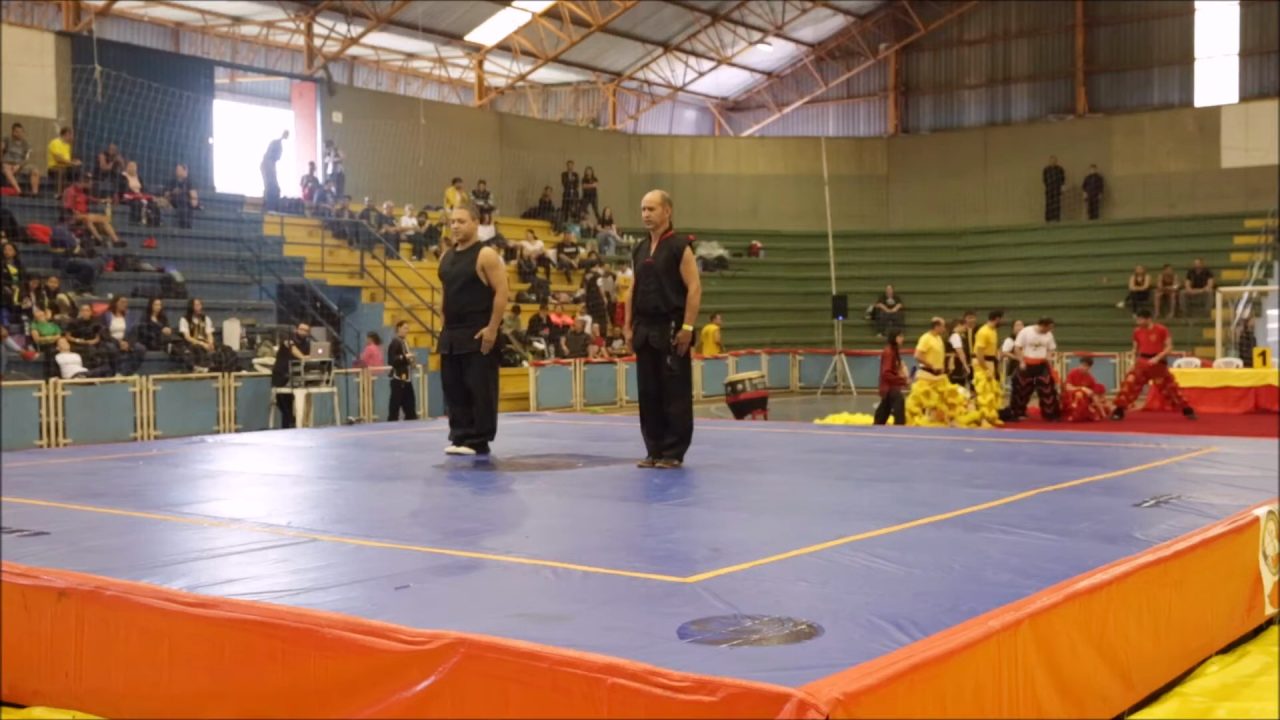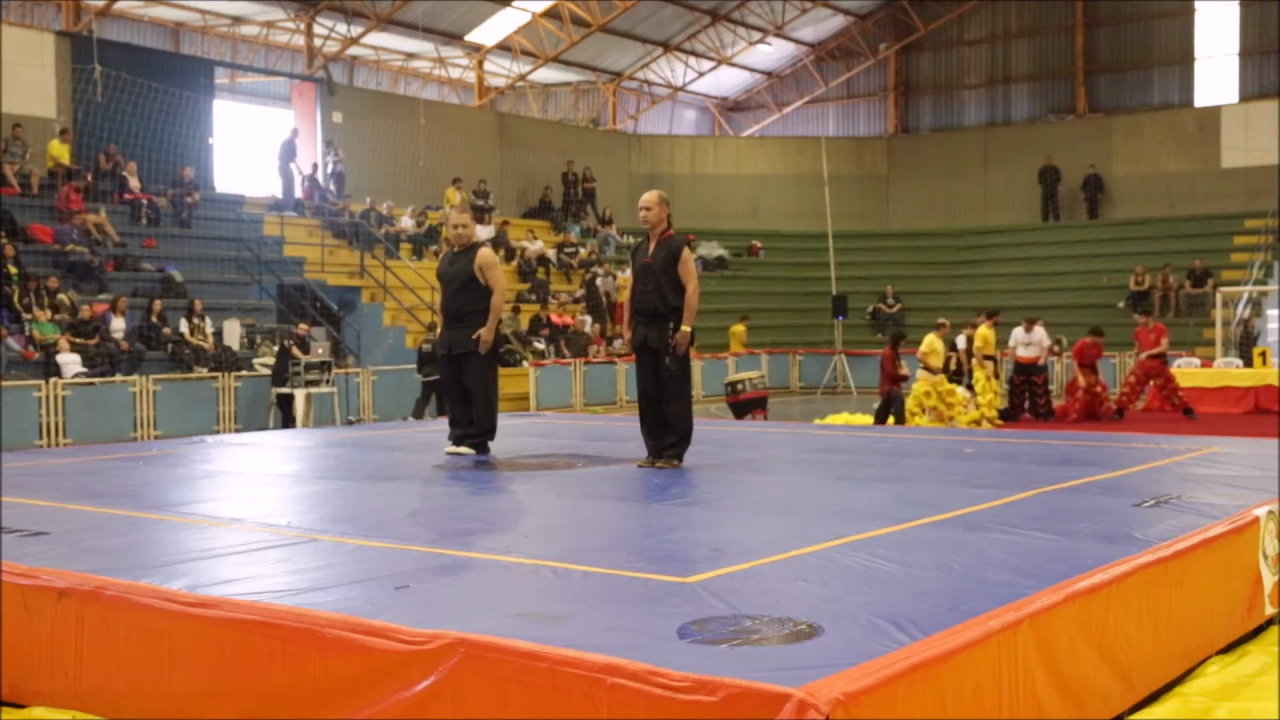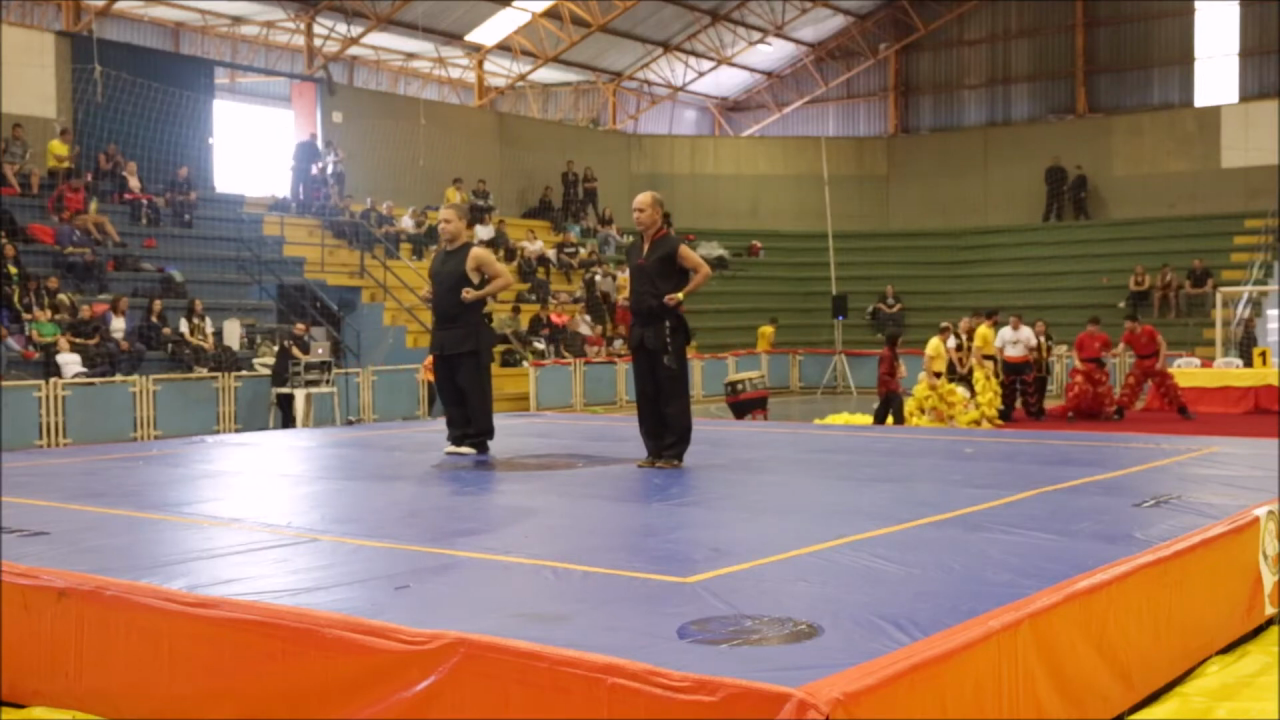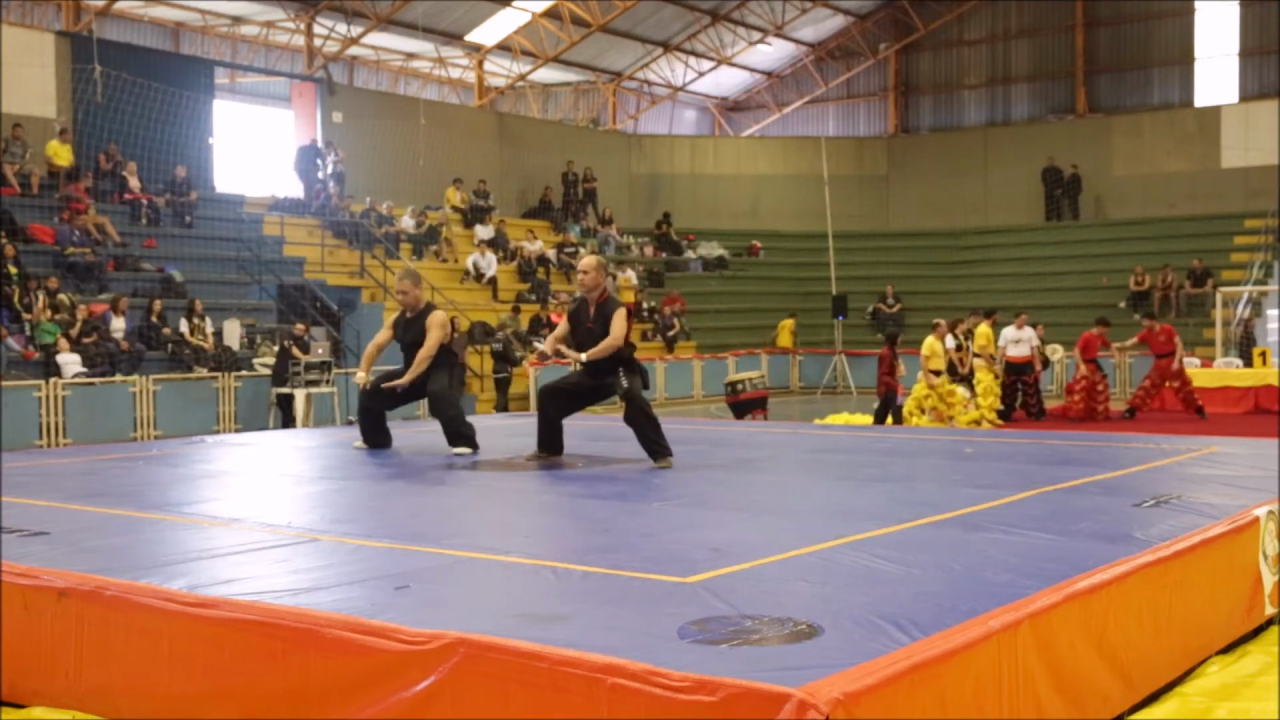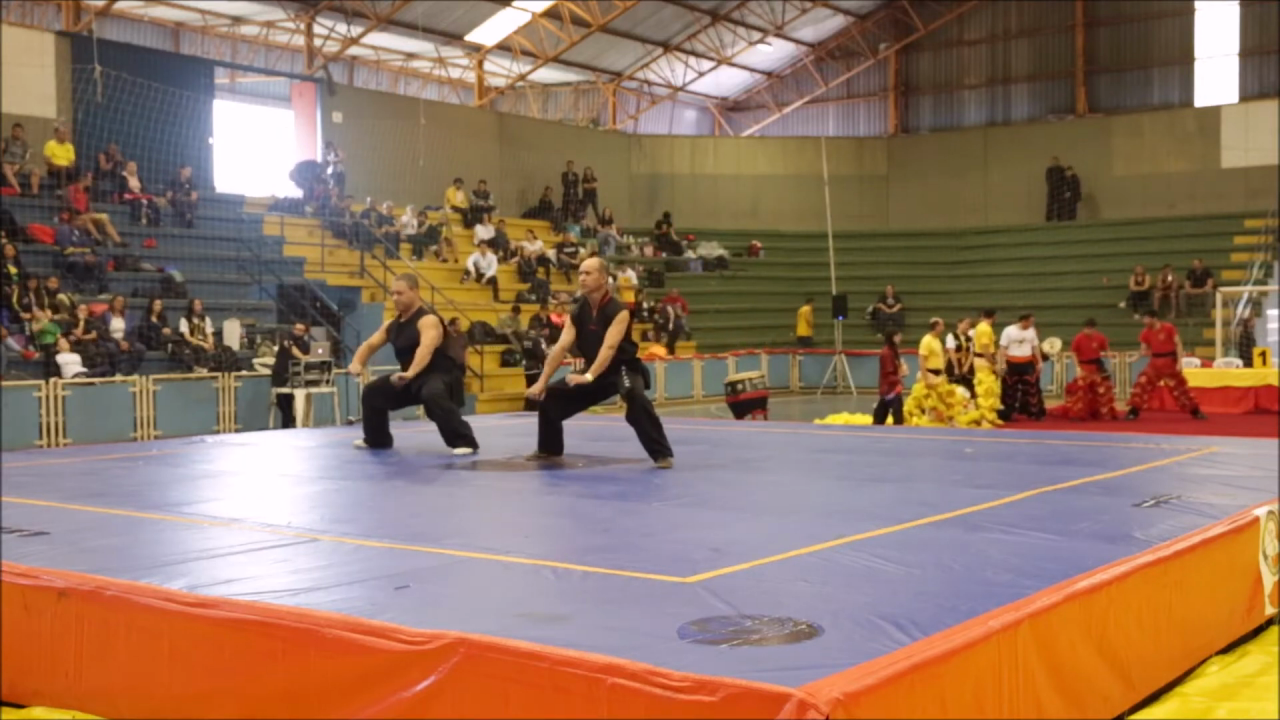
dt=1s
person 1, frame 1
left shoulder: (680, 247)
right shoulder: (640, 250)
left elbow: (694, 289)
left wrist: (687, 327)
right wrist: (628, 325)
left hip: (670, 328)
right hip: (645, 329)
left knee: (675, 393)
right knee: (648, 392)
left ankle: (673, 452)
right ankle: (654, 450)
person 1, frame 2
left shoulder: (678, 247)
right shoulder: (638, 250)
left elbow: (692, 290)
left wrist: (685, 328)
right wrist: (627, 326)
left hip: (669, 328)
right hip: (643, 329)
left knee: (674, 393)
right knee: (647, 393)
left ankle: (673, 453)
right ankle: (655, 450)
person 1, frame 3
left shoulder: (672, 246)
right shoulder: (633, 250)
left elbow: (704, 270)
left wrist: (680, 295)
right wrist: (629, 299)
left hip: (666, 327)
right hip: (640, 328)
left knee: (672, 392)
right knee: (646, 393)
left ankle: (673, 453)
right ankle: (654, 451)
person 1, frame 4
left shoulder: (615, 308)
right shoulder: (576, 310)
left elbow: (616, 340)
right elbow: (556, 336)
left wrist: (583, 356)
right wrist: (548, 349)
left hip: (620, 370)
right hip: (591, 373)
left knee: (633, 399)
right knee: (548, 394)
left ankle: (661, 453)
right ankle: (549, 448)
person 1, frame 5
left shoulder: (618, 311)
right shoulder: (577, 313)
left elbow: (609, 347)
right elbow: (561, 347)
left wrist: (588, 377)
right wrist: (542, 381)
left hip: (622, 369)
right hip: (591, 373)
left knee: (636, 398)
right knee: (550, 397)
left ankle: (662, 454)
right ankle: (549, 448)
person 2, frame 1
left shoulder: (486, 255)
right shoulder: (446, 257)
left elbow: (502, 292)
left wrist: (492, 328)
right wrist: (445, 326)
left hip: (478, 334)
right hip: (450, 334)
left knee: (481, 389)
right knee: (453, 389)
left ankle: (479, 441)
right ankle: (459, 437)
person 2, frame 2
left shoulder: (484, 255)
right shoulder: (445, 258)
left elbow: (500, 292)
left wrist: (490, 328)
right wrist: (445, 326)
left hip: (476, 334)
right hip: (450, 334)
left knee: (480, 388)
right knee: (453, 389)
left ankle: (479, 440)
right ankle: (459, 437)
person 2, frame 3
left shoulder: (476, 254)
right shoulder: (438, 257)
left elbow: (505, 278)
left wrist: (478, 294)
right wrist: (429, 295)
left hip: (469, 333)
right hip: (442, 333)
left knee: (474, 388)
right knee: (447, 389)
left ankle: (477, 440)
right ankle: (458, 437)
person 2, frame 4
left shoulder: (436, 318)
right shoulder: (396, 319)
left elbow: (428, 352)
right elbow: (375, 346)
left wrist: (406, 380)
right wrist: (363, 372)
left hip: (441, 371)
right hip: (411, 372)
left knee: (438, 392)
right knee: (369, 392)
left ankle: (465, 441)
right ankle: (375, 439)
person 2, frame 5
left shoulder: (428, 320)
right shoulder: (391, 324)
left elbow: (426, 349)
right elbow: (369, 345)
left wrist: (410, 373)
right wrist: (357, 363)
left hip: (439, 376)
right hip: (410, 379)
left knee: (433, 395)
right knee: (372, 393)
left ankle: (464, 442)
right ankle: (376, 439)
